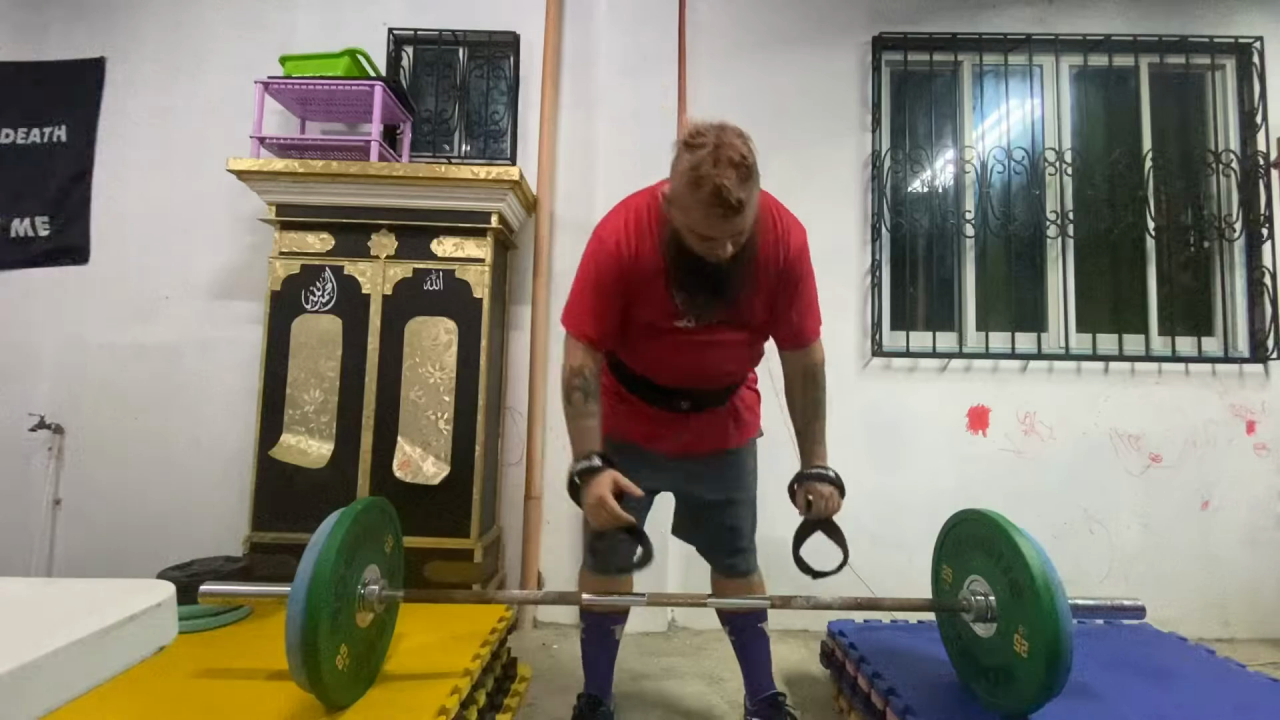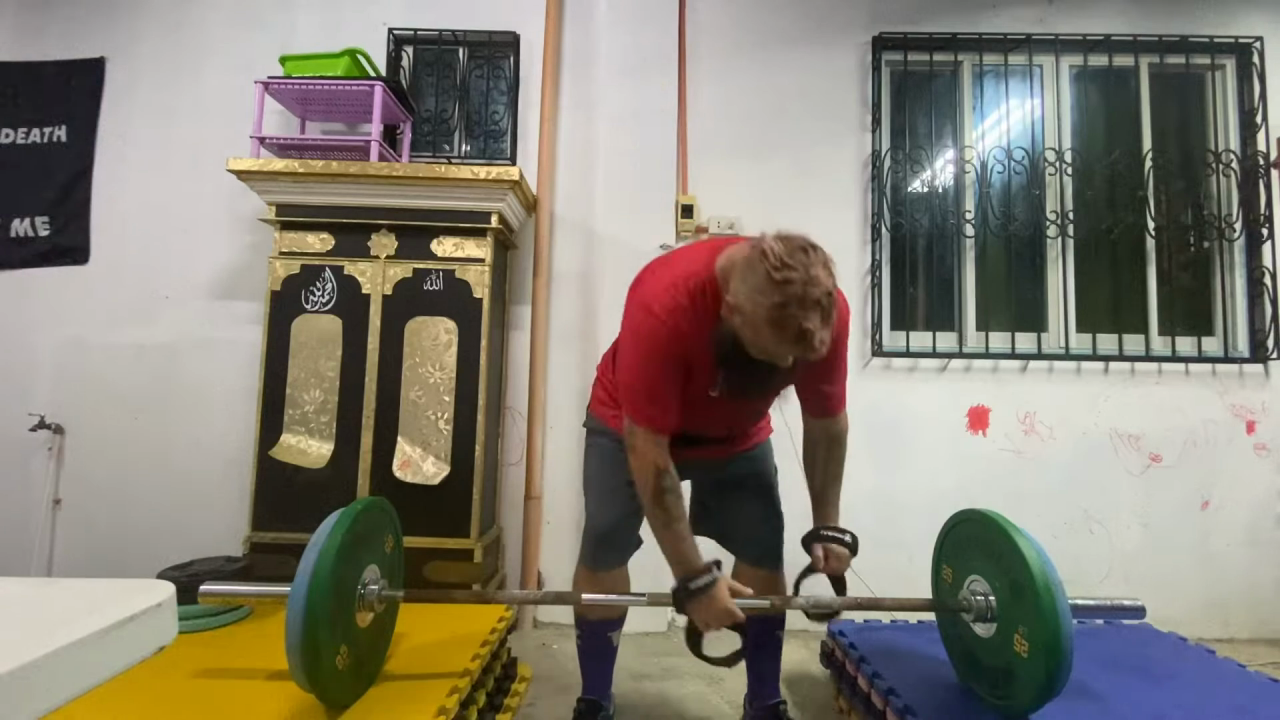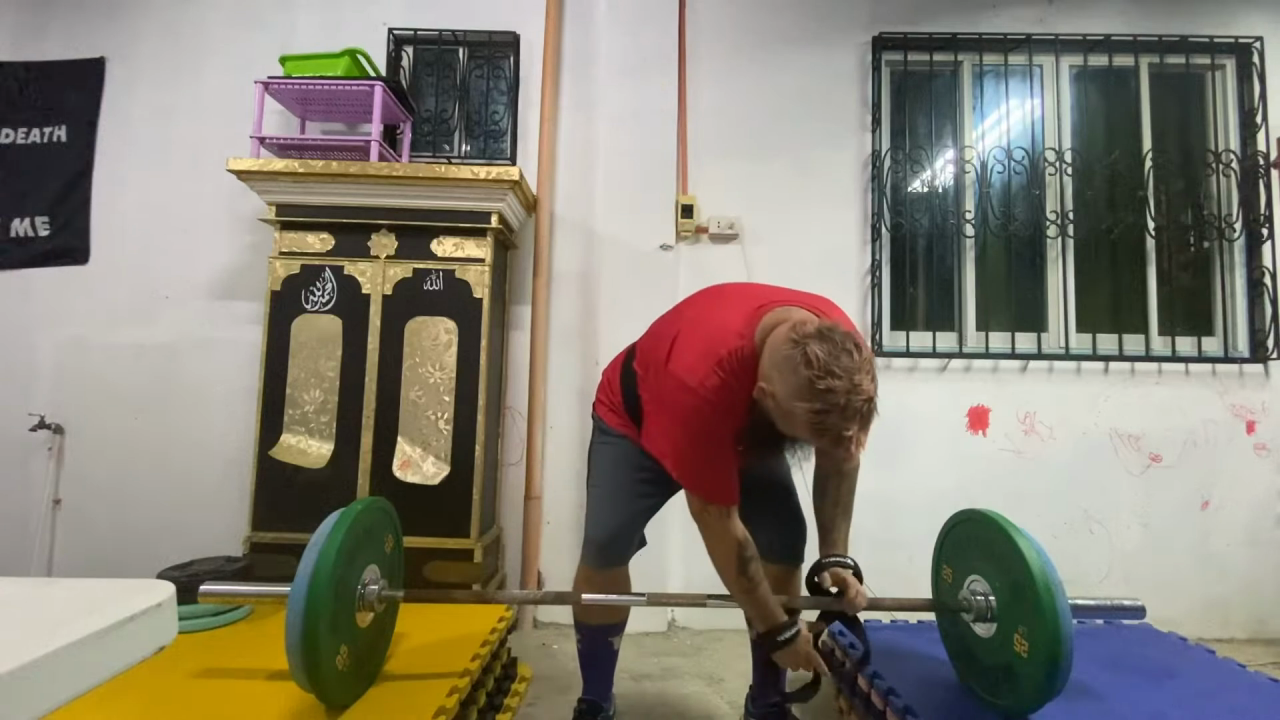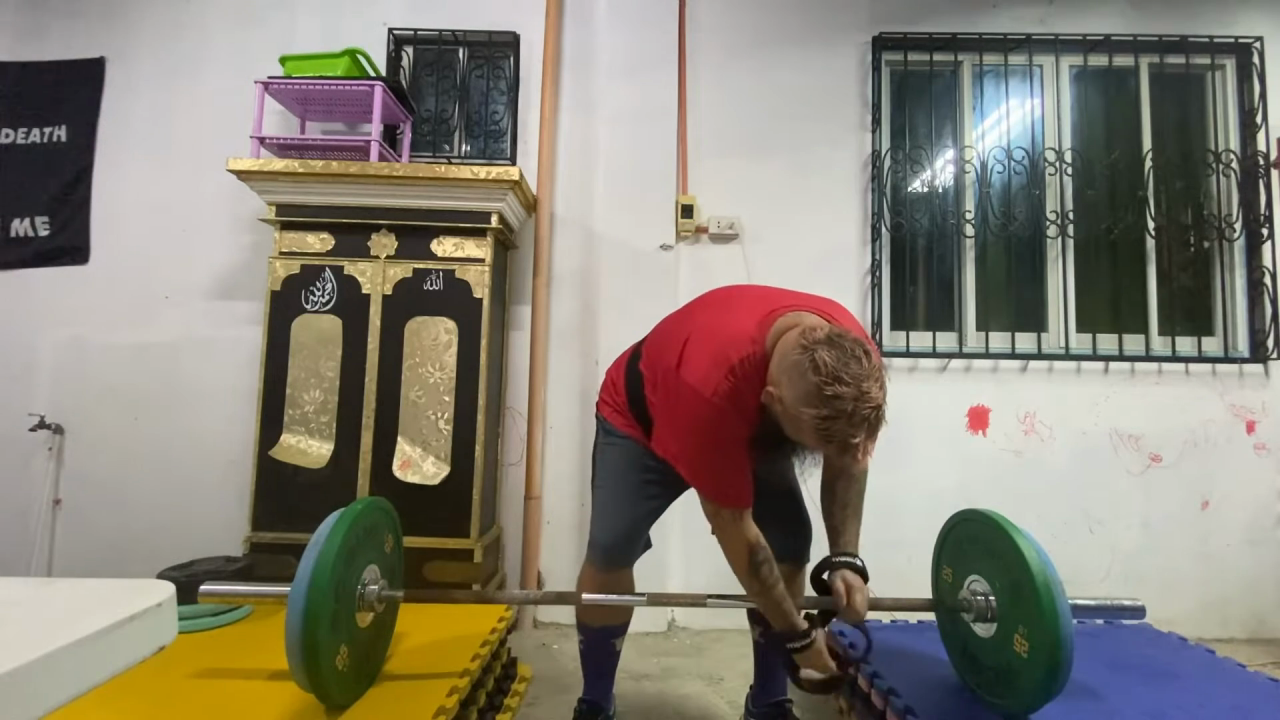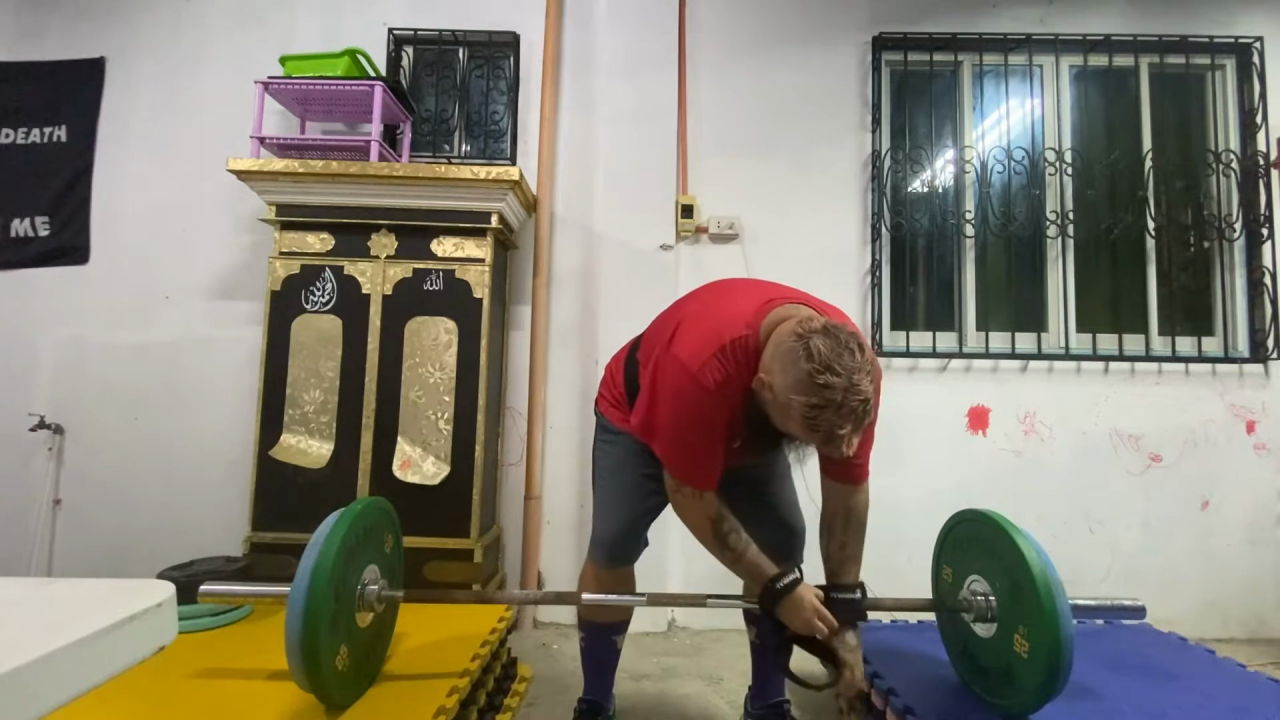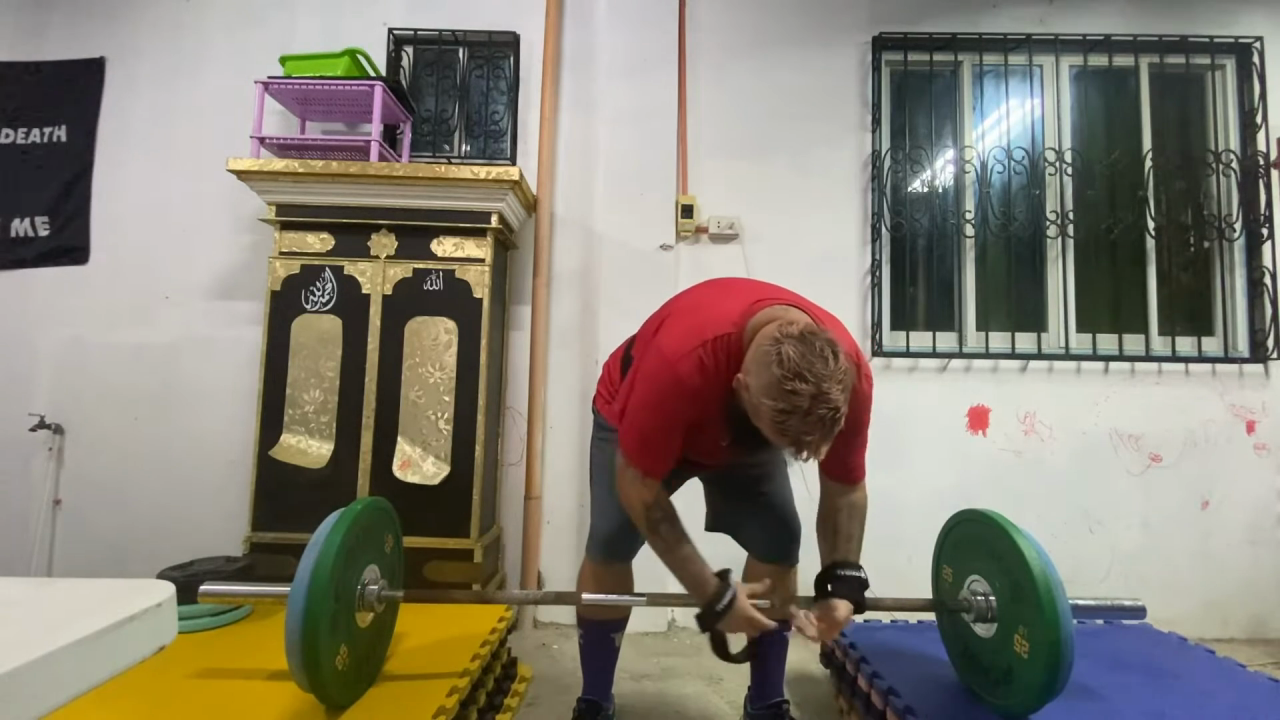
dt=0.4s
person 1, frame 1
left shoulder: (783, 235)
right shoulder: (619, 237)
left elbow: (803, 357)
right elbow: (582, 358)
left wrist: (814, 464)
right wrist: (588, 466)
left hip: (723, 428)
right hip: (628, 426)
left knee: (735, 558)
right knee: (607, 554)
person 1, frame 2
left shoulder: (825, 307)
right shoulder: (664, 305)
left elbow: (827, 422)
right elbow: (647, 453)
left wrist: (828, 525)
right wrist: (695, 578)
left hip: (737, 434)
right hip: (630, 422)
left knee: (764, 550)
right knee: (602, 546)
person 1, frame 3
left shoulder: (845, 357)
right shoulder: (701, 378)
left elbow: (839, 454)
right elbow: (720, 525)
left wrist: (836, 556)
right wrist: (781, 632)
left hip: (745, 432)
right hip: (636, 420)
left knee: (785, 546)
right knee: (604, 548)
person 1, frame 4
left shoulder: (854, 362)
right shoulder: (711, 383)
left elbow: (847, 459)
right elbow: (733, 526)
left wrist: (846, 559)
right wrist: (797, 634)
left hip: (751, 430)
right hip: (640, 419)
left knee: (791, 547)
right knee: (610, 551)
person 1, frame 5
left shoulder: (856, 375)
right shoulder: (700, 363)
left elbow: (847, 494)
right elbow: (690, 498)
left wrist: (841, 618)
right wrist: (778, 587)
left hip: (747, 434)
right hip: (638, 417)
left knee: (786, 545)
right knee: (612, 549)
person 1, frame 6
left shoulder: (847, 373)
right shoulder: (682, 358)
left elbow: (844, 486)
right elbow: (636, 486)
left wrist: (844, 582)
right wrist: (711, 592)
left hip: (743, 437)
right hip: (635, 418)
left knee: (779, 544)
right knee: (609, 546)
